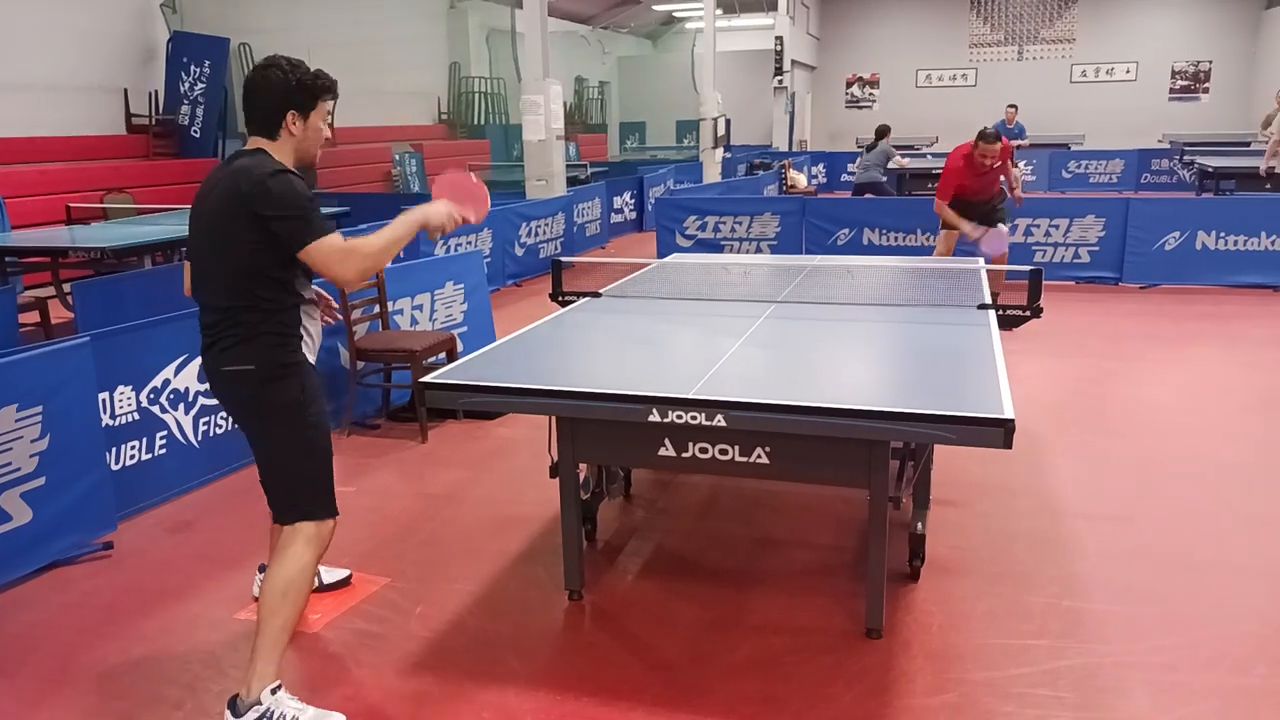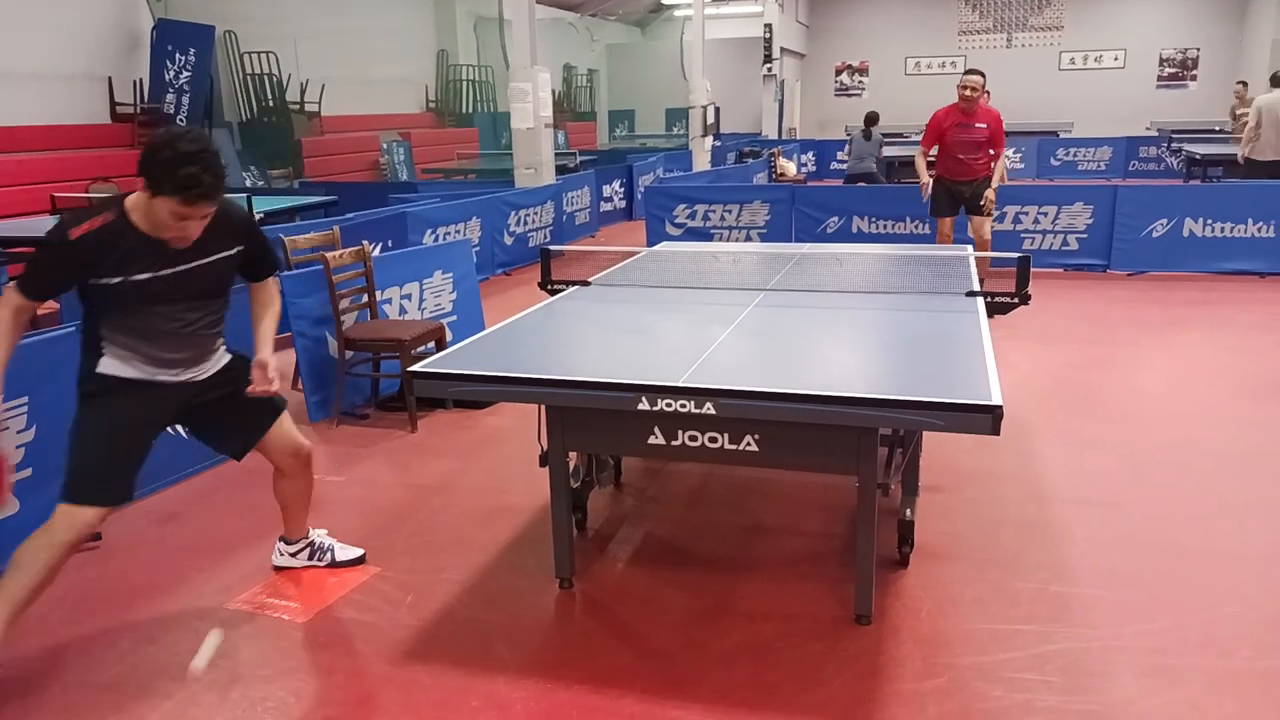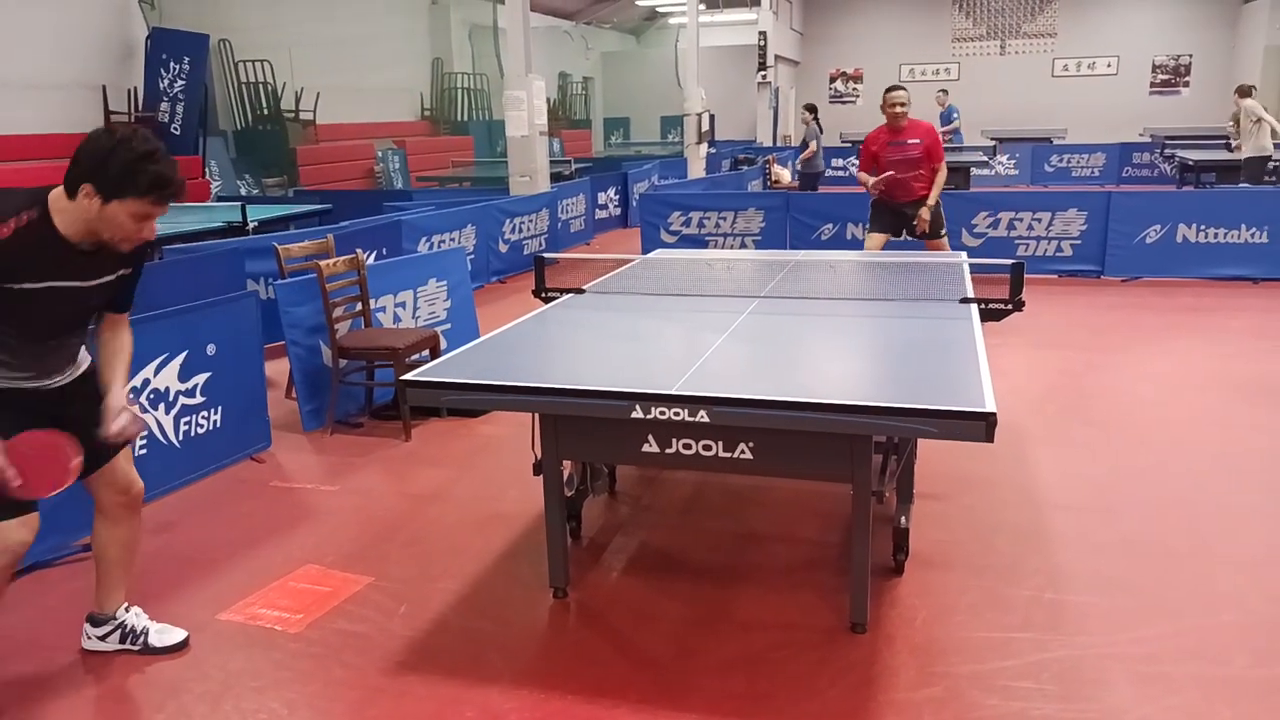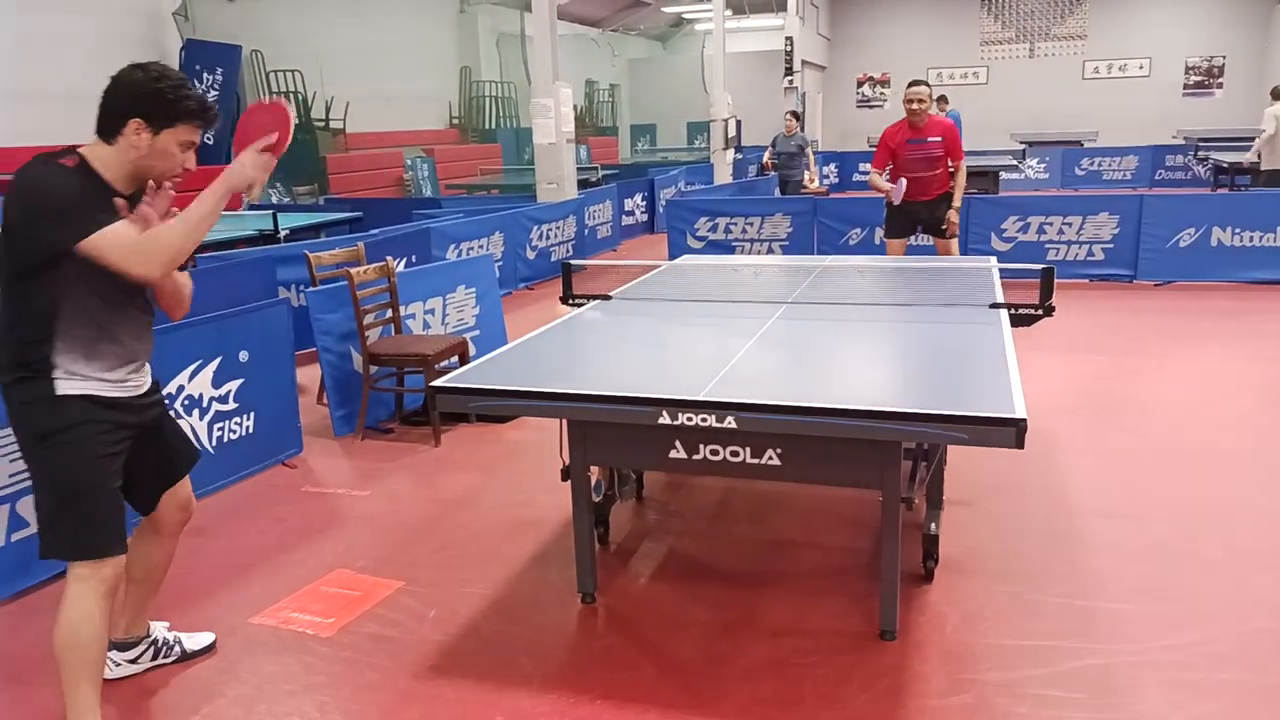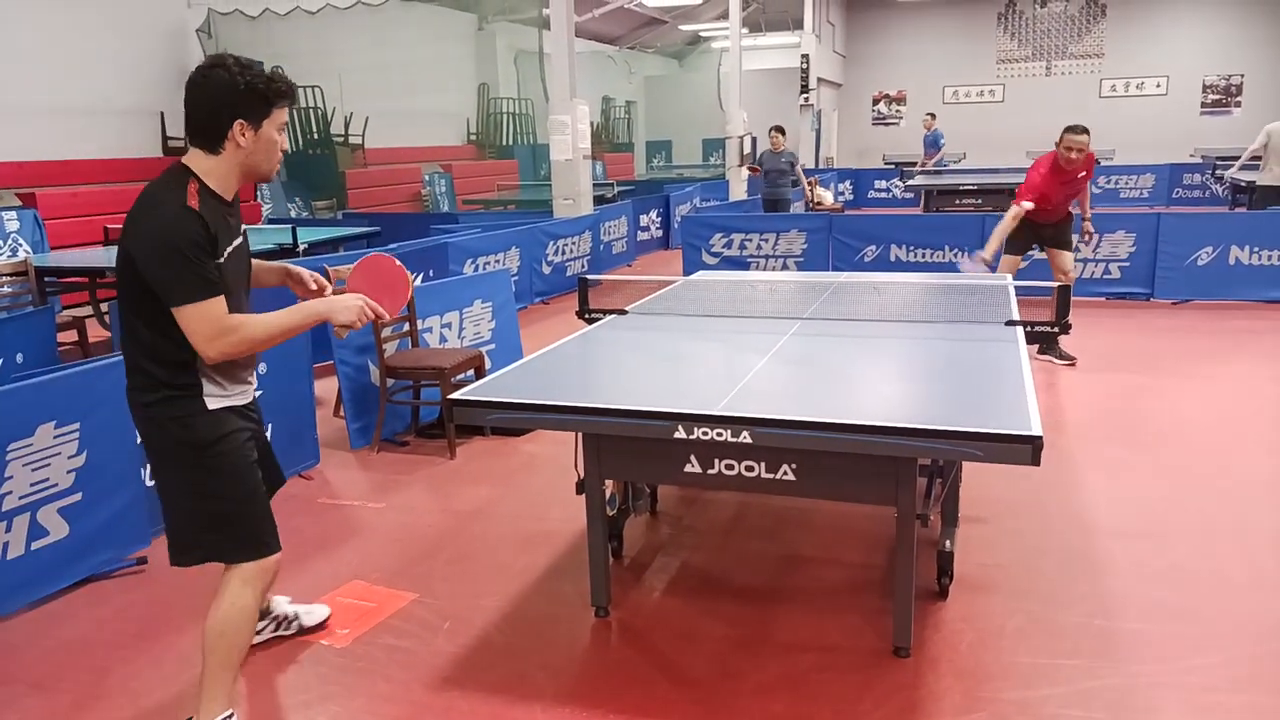
dt=1s
person 1, frame 1
left shoulder: (223, 181)
right shoulder: (271, 182)
left elbow: (195, 281)
right elbow: (347, 265)
right wrist: (420, 217)
left hip: (234, 363)
right hip: (269, 371)
left knee: (295, 477)
right knee: (312, 524)
left ankle: (281, 574)
person 1, frame 2
left shoulder: (231, 222)
right shoulder: (81, 237)
left elbow: (265, 281)
left wrist: (265, 351)
left hip: (209, 370)
right hip: (123, 384)
left knee: (296, 452)
right knee: (75, 523)
left ankle: (295, 542)
person 1, frame 3
left shoulder: (126, 242)
left elbow: (114, 327)
left wrist: (116, 394)
left hip: (66, 379)
left knee: (124, 492)
left ankle: (109, 620)
person 1, frame 4
left shoulder: (141, 198)
left elbow: (175, 303)
right elbow: (145, 263)
left wrist: (156, 234)
right wrist: (227, 186)
left hip: (132, 389)
right hip: (63, 402)
left knee: (172, 506)
right knee: (99, 567)
left ankle: (131, 640)
person 1, frame 5
left shoulder: (213, 196)
right shoulder: (172, 218)
right elbow: (216, 339)
left wrist: (282, 273)
right wrist: (323, 311)
left hip: (221, 401)
right hip: (189, 412)
left knee: (254, 509)
right knee: (253, 558)
left ankle: (259, 615)
person 2, frame 1
left shoulder: (1004, 145)
right shoulder: (956, 164)
right elbow: (940, 207)
left wrist: (1014, 187)
right wrist: (965, 227)
left hip: (993, 199)
right hip: (959, 201)
left knee: (1001, 252)
right knee: (943, 251)
person 2, frame 2
left shoulder: (993, 117)
right shoulder: (941, 116)
left elbow: (999, 156)
right elbow: (921, 153)
left wrist: (993, 187)
right wrist: (924, 176)
left hip: (980, 183)
right hip: (946, 183)
left knee: (984, 238)
right knee: (944, 238)
person 2, frame 3
left shoulder: (926, 131)
right shoulder: (873, 139)
left elbow: (941, 170)
right elbow: (861, 172)
left wrist: (929, 205)
right wrist: (869, 181)
left hip: (922, 202)
right hip: (887, 204)
person 2, frame 4
left shoulder: (947, 128)
right shoulder: (891, 134)
left elbow: (960, 169)
right elbow: (874, 175)
left wrist: (955, 207)
right wrist: (885, 187)
left hip: (939, 201)
right hip: (902, 203)
person 2, frame 5
left shoulder: (1088, 161)
right shoulder: (1041, 172)
right elbow: (1013, 215)
left wrist: (1086, 217)
right wrist: (989, 251)
left hip: (1059, 221)
right hip: (1027, 221)
left knee: (1066, 276)
left ankle: (1049, 343)
